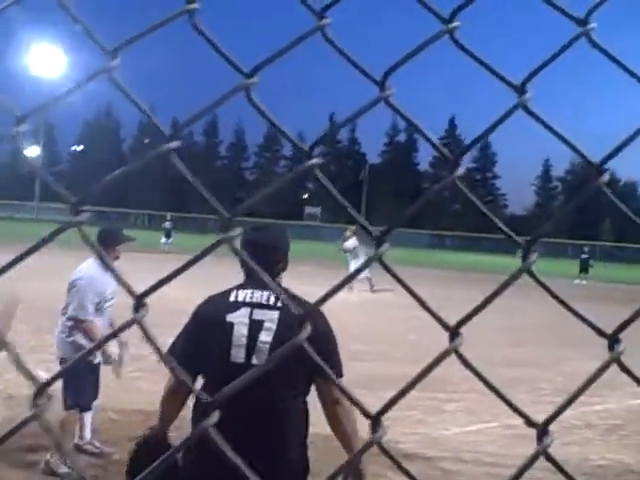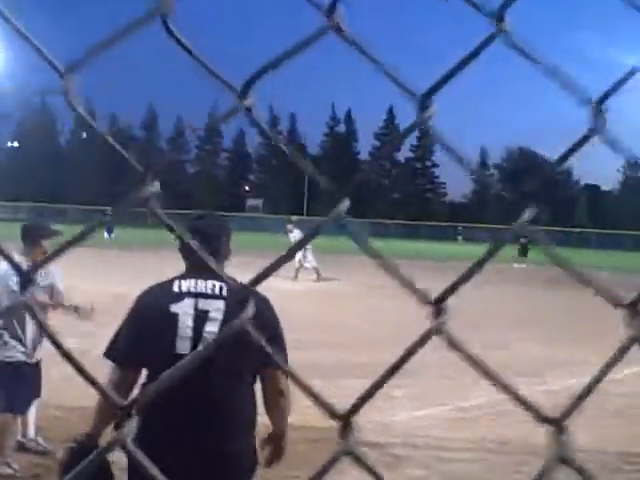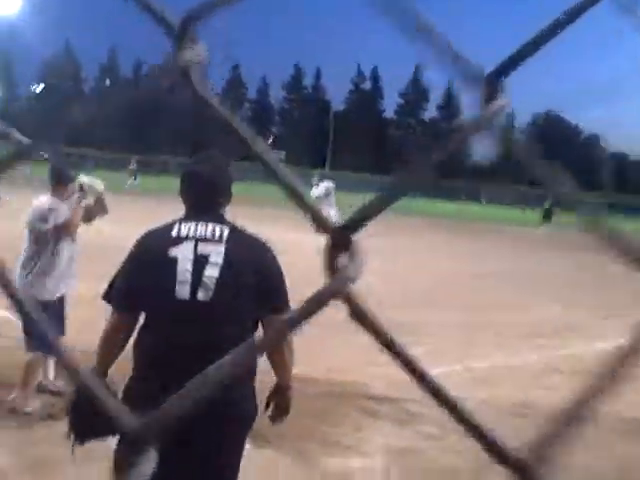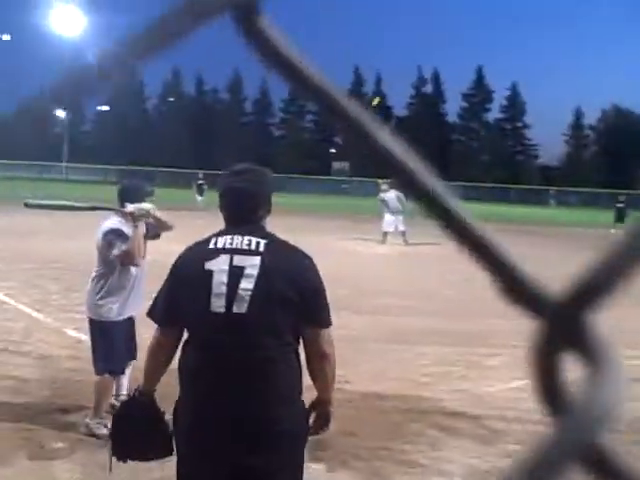
dt=0.4s
person 1, frame 1
left shoulder: (211, 309)
right shoulder: (308, 317)
left elbow: (179, 384)
right elbow: (334, 397)
left wrist: (161, 429)
right wrist: (354, 453)
left hip: (211, 453)
right hip: (279, 458)
person 1, frame 2
left shoulder: (152, 300)
right shoulder: (253, 304)
left elbow: (121, 380)
right elbow: (277, 386)
left wrist: (93, 434)
right wrist: (280, 431)
left hip: (158, 447)
right hip: (226, 449)
person 1, frame 3
left shoulder: (151, 244)
right shoulder: (256, 252)
left elbow: (121, 322)
left wrist: (99, 372)
right wrist: (284, 384)
left hip: (155, 392)
right hip: (225, 398)
person 1, frame 4
left shoulder: (191, 259)
right shoulder: (295, 263)
left elbow: (164, 340)
right elbow: (320, 347)
left wrist: (146, 390)
right wrist: (325, 398)
left hip: (202, 410)
right hip: (274, 413)
person 2, frame 1
left shoulder: (105, 272)
right shoulder: (88, 277)
right elbow: (82, 320)
left wrist: (106, 341)
right wrist: (105, 346)
left hip: (91, 347)
right hip: (76, 347)
left knee: (88, 397)
right knee: (76, 403)
left ankle: (84, 439)
right ankle: (55, 457)
person 2, frame 2
left shoulder: (45, 269)
left elbow: (57, 297)
right elbow: (26, 303)
left wrist: (66, 304)
right wrist: (55, 303)
left hip: (31, 346)
left knee: (30, 395)
left ankle: (28, 437)
person 2, frame 3
left shoulder: (69, 202)
right shoulder: (45, 206)
left elbow: (98, 212)
right elbow: (69, 229)
right wrist: (79, 198)
left hip: (55, 285)
right hip: (37, 287)
left knee: (52, 337)
right knee: (40, 344)
left ankle: (47, 379)
right ankle: (22, 396)
person 2, frame 4
left shoulder: (135, 223)
right shoulder: (114, 229)
left elbow: (166, 227)
right elbow: (135, 259)
left wrist: (152, 215)
right wrist: (137, 224)
left hip: (124, 305)
right hip: (107, 308)
left knee: (126, 357)
right knee: (110, 366)
left ankle: (120, 399)
right ankle: (95, 419)
